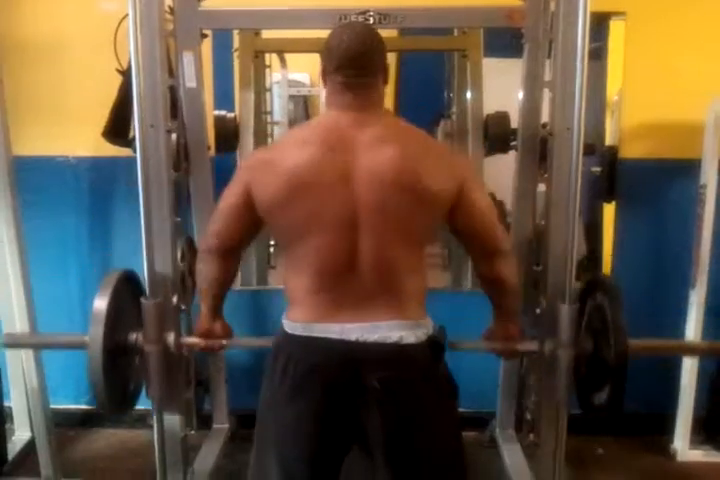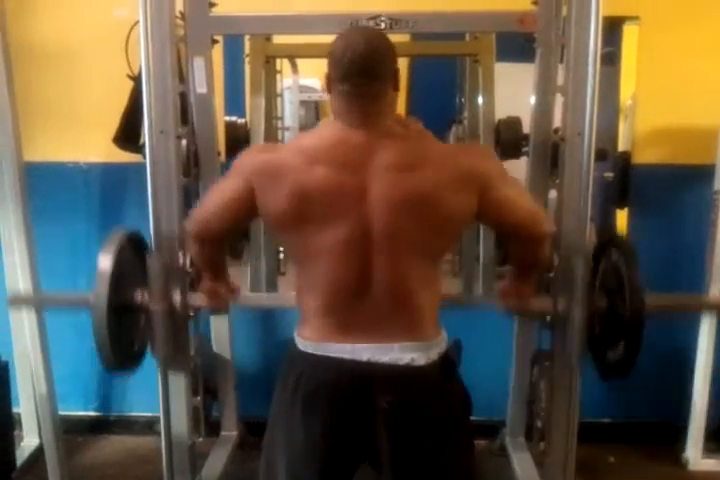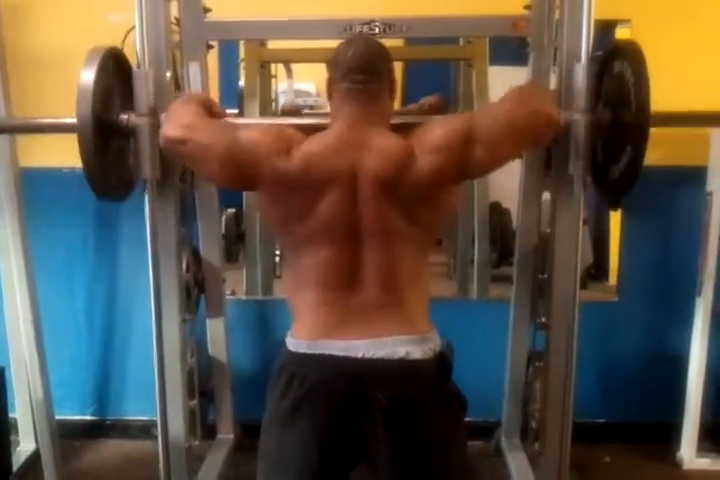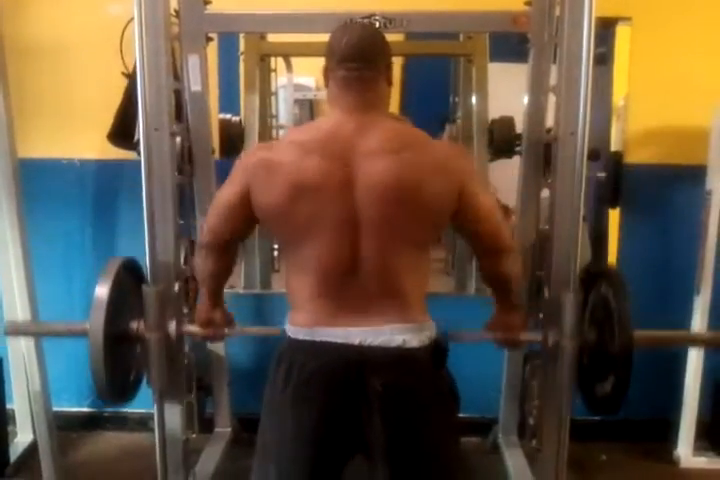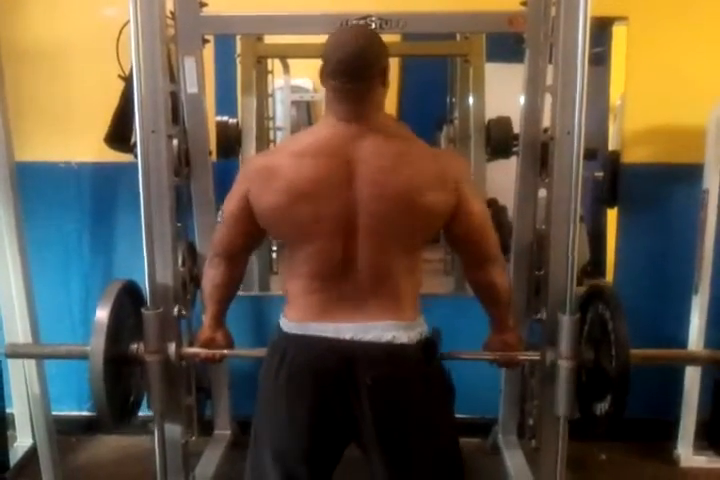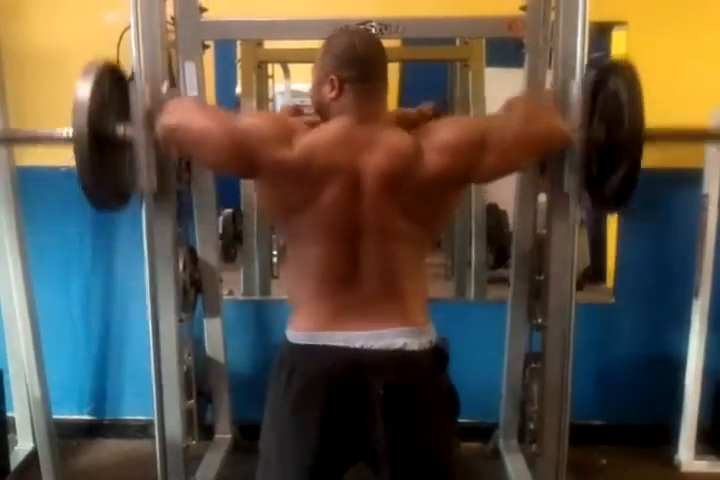
dt=0.7s
person 1, frame 1
left shoulder: (268, 161)
right shoulder: (439, 159)
left elbow: (217, 250)
right elbow: (494, 255)
left wrist: (210, 314)
right wrist: (507, 321)
left hip: (306, 353)
right hip: (403, 355)
person 1, frame 2
left shoulder: (271, 167)
right shoulder: (458, 168)
left elbow: (201, 230)
right elbow: (536, 231)
left wrist: (214, 278)
right wrist: (522, 280)
left hip: (319, 369)
right hip: (415, 371)
person 1, frame 3
left shoulder: (278, 158)
right shoulder: (432, 156)
left elbow: (176, 130)
right elbow: (539, 111)
left wrist: (199, 105)
left hip: (311, 370)
right hip: (409, 369)
person 1, frame 4
left shoulder: (266, 161)
right shoulder: (442, 161)
left elbow: (212, 244)
right elbow: (500, 251)
left wrist: (209, 305)
right wrist: (509, 310)
left hip: (310, 359)
right hip: (405, 359)
person 1, frame 5
left shoulder: (266, 168)
right shoulder: (439, 168)
left elbow: (223, 256)
right elbow: (486, 262)
left wrist: (213, 323)
right wrist: (503, 328)
left hip: (304, 355)
right hip: (398, 355)
person 1, frame 6
left shoulder: (279, 150)
right shoulder: (438, 154)
left elbow: (174, 121)
right elbow: (550, 126)
right wrist: (511, 111)
left hip: (312, 361)
right hip: (406, 361)
